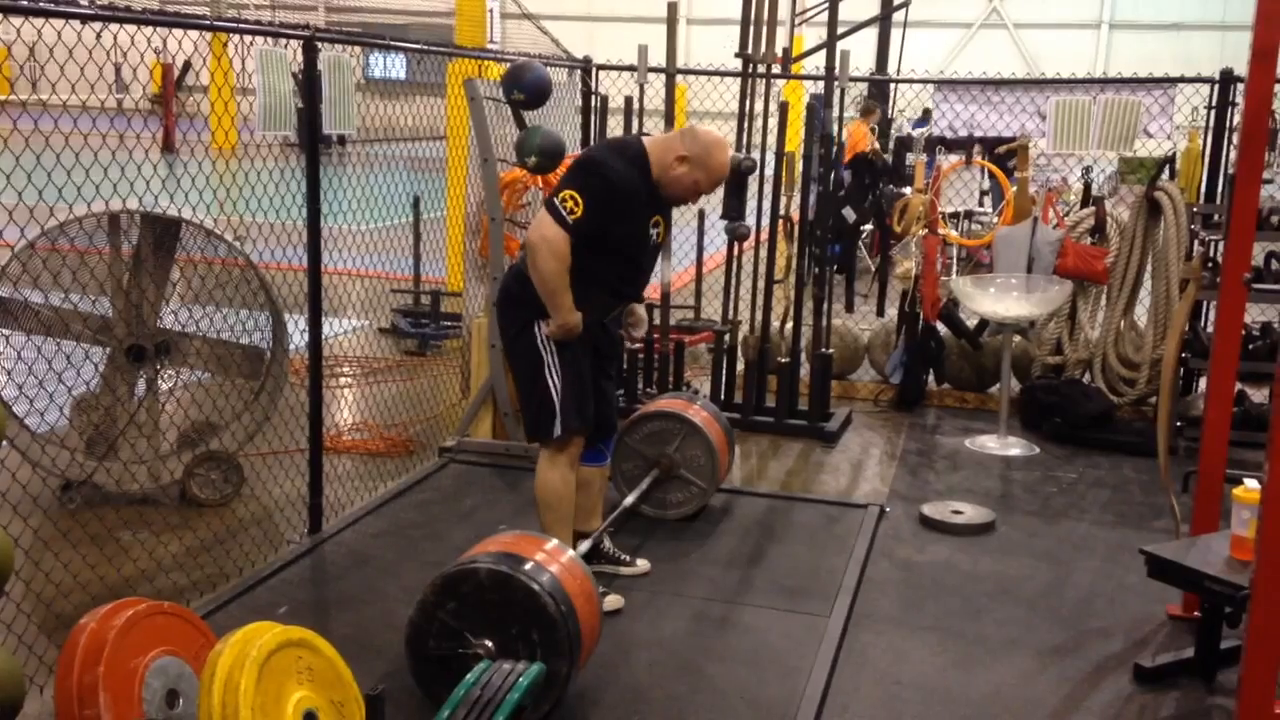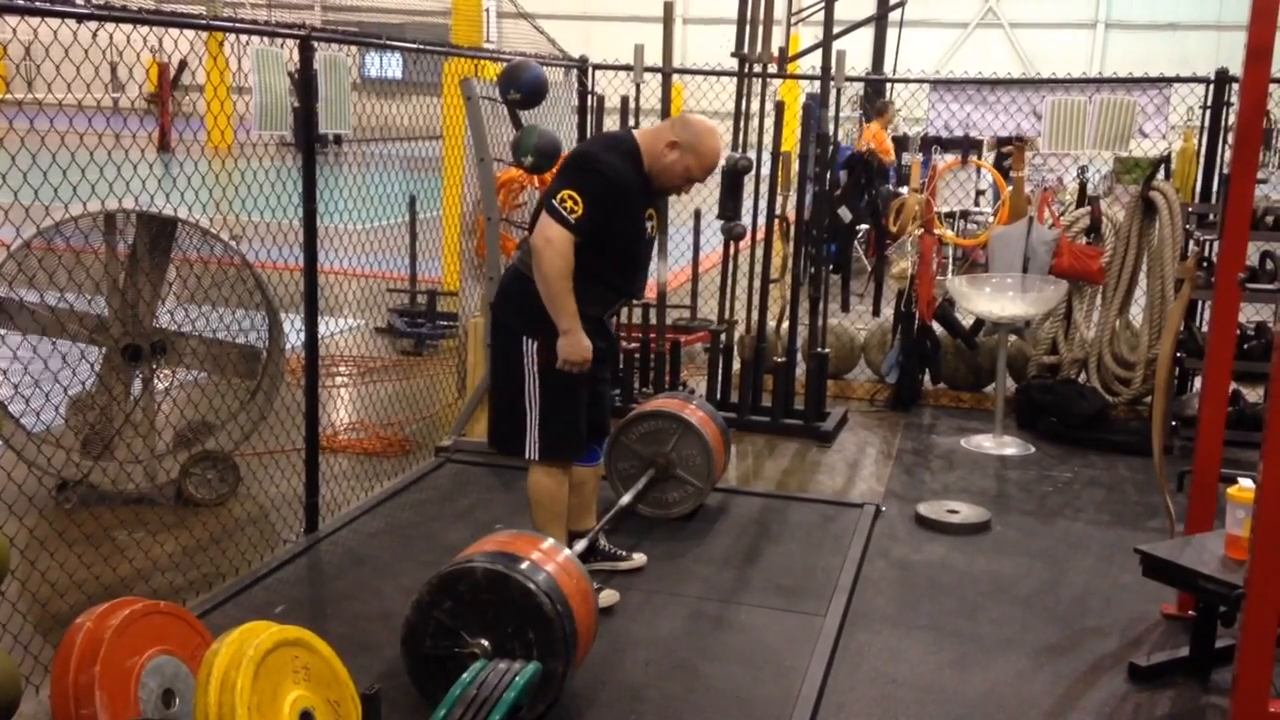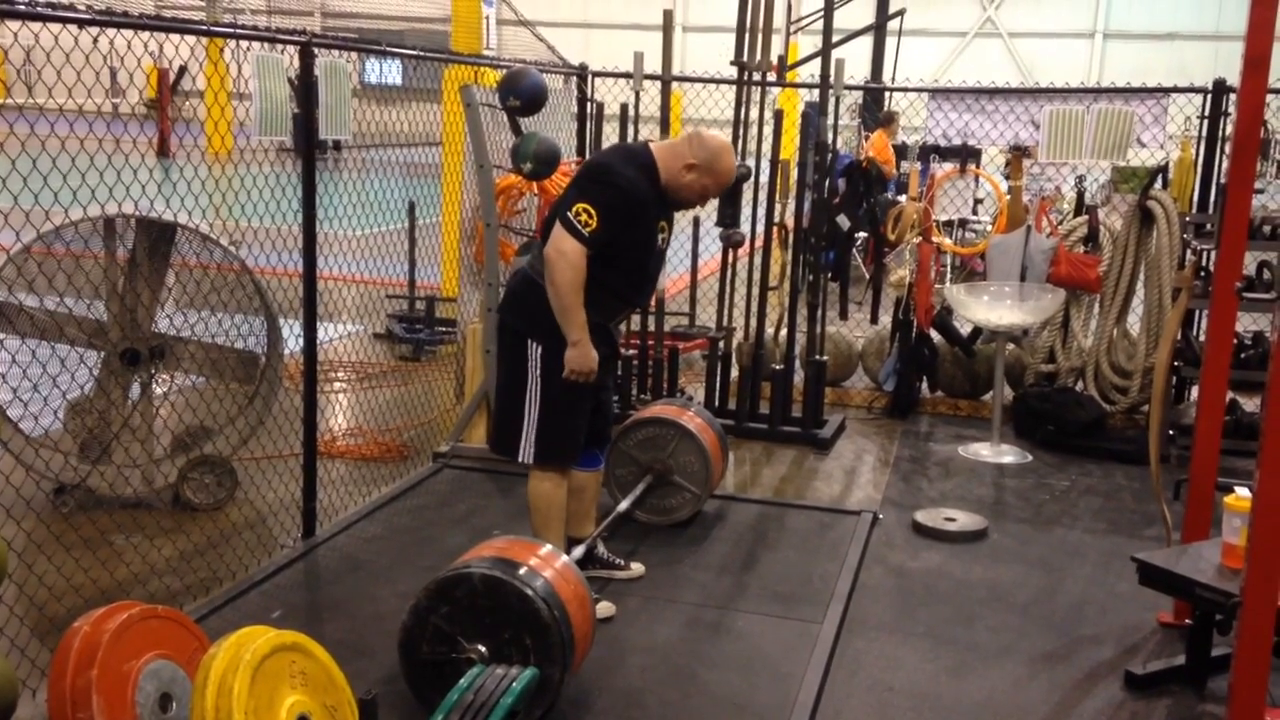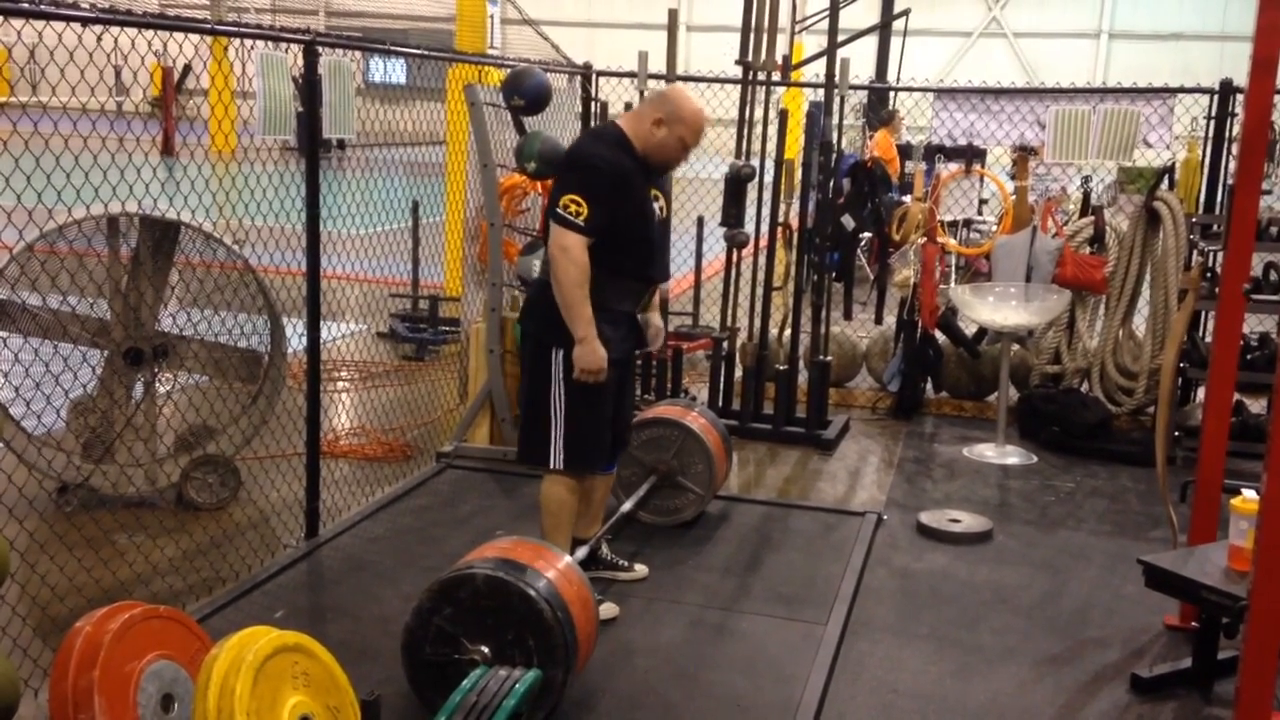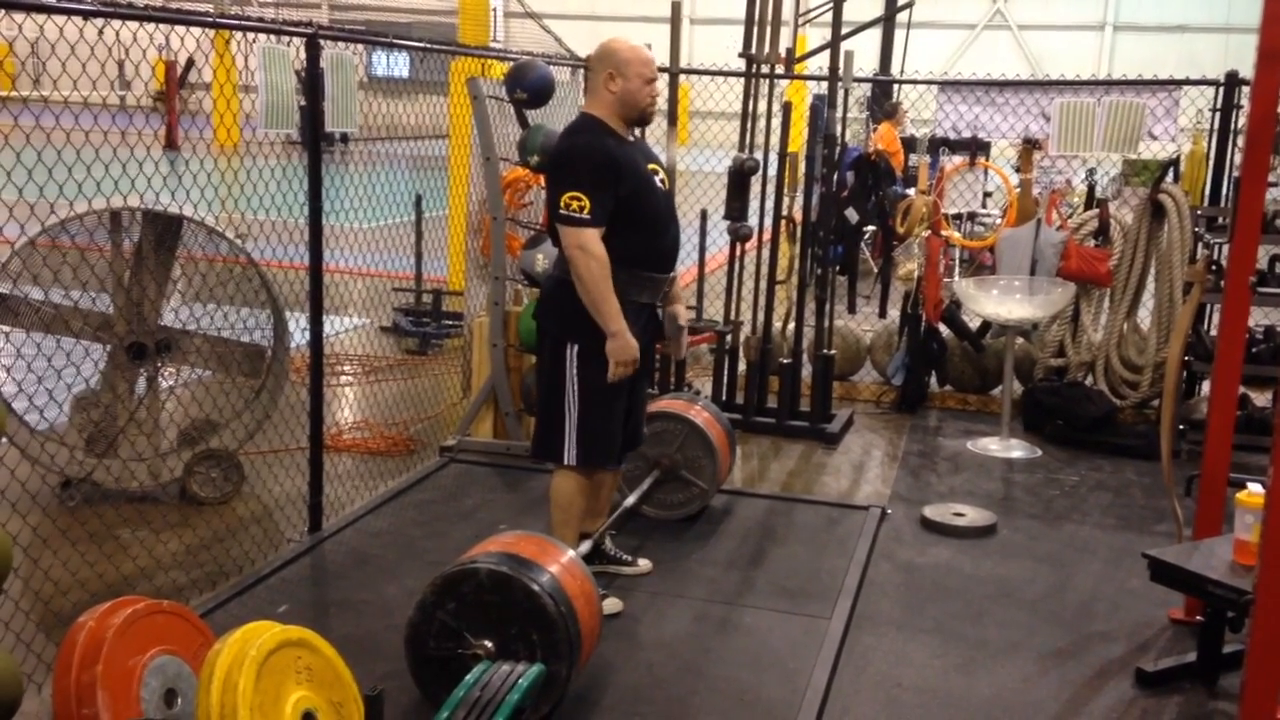
dt=1s
person 1, frame 1
left shoulder: (653, 183)
right shoulder: (610, 172)
right elbow: (544, 237)
left wrist: (630, 303)
right wrist: (562, 316)
left hip: (593, 315)
right hip: (545, 314)
left knee: (597, 432)
right knee: (565, 438)
left ankle: (590, 544)
person 1, frame 2
left shoulder: (642, 175)
right shoulder: (602, 168)
right elbow: (549, 241)
right wrist: (568, 331)
left hip: (585, 320)
right hip: (543, 321)
left knee: (589, 437)
right knee: (553, 447)
left ankle: (584, 543)
person 1, frame 3
left shoulder: (654, 185)
right shoulder: (618, 179)
right elbow: (562, 253)
left wrist: (595, 335)
right wrist: (577, 341)
left hip: (589, 327)
right hip: (549, 326)
left knee: (590, 443)
right knee: (553, 452)
left ankle: (582, 549)
person 1, frame 4
left shoulder: (644, 164)
right shoulder: (595, 161)
right elbow: (566, 249)
left wrist: (650, 311)
right wrist: (584, 338)
left hip: (615, 325)
right hip: (573, 330)
left knee: (606, 448)
right knee: (570, 457)
left ankle: (588, 550)
person 1, frame 5
left shoulder: (631, 145)
right shoulder: (585, 149)
right elbow: (582, 246)
left wrist: (672, 300)
right wrist: (614, 331)
left hip: (630, 315)
right hip: (590, 322)
left knee: (614, 443)
right knee: (579, 450)
left ankle: (594, 544)
